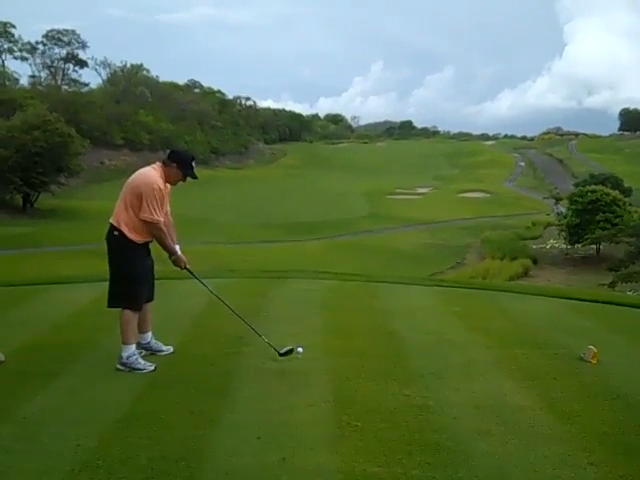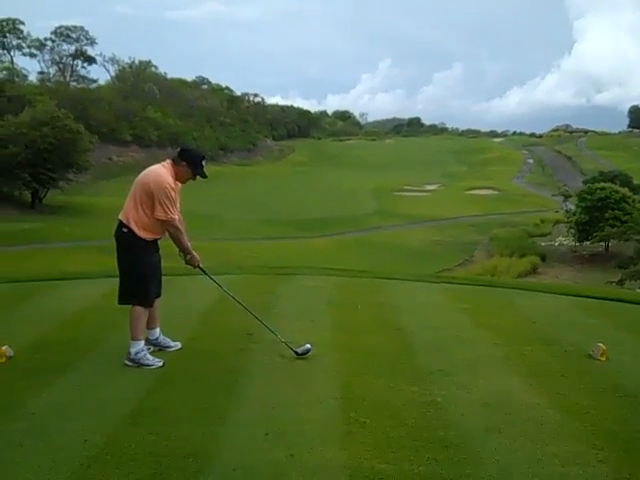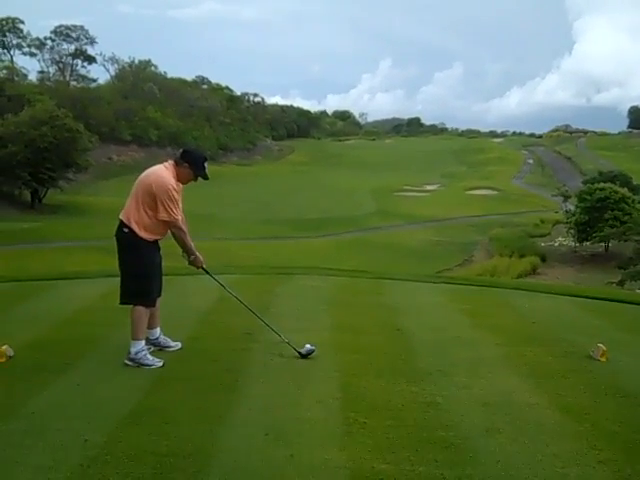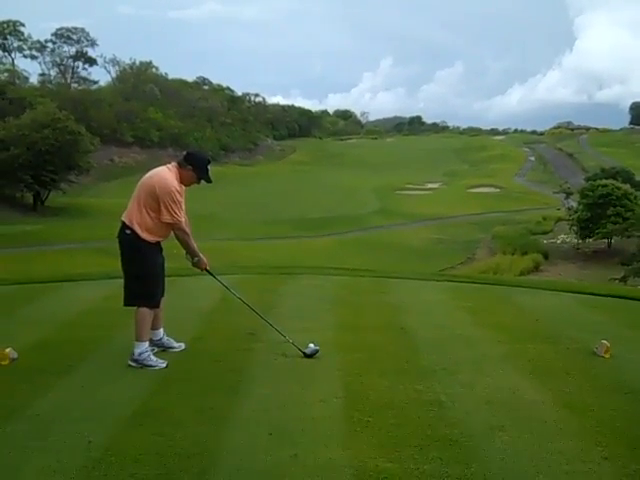
dt=0.5s
person 1, frame 1
left shoulder: (161, 180)
right shoulder: (152, 183)
left elbow: (165, 217)
right elbow: (155, 226)
left wrist: (176, 247)
right wrist: (173, 254)
left hip: (136, 241)
right hip: (125, 241)
left knee: (145, 294)
right knee: (132, 299)
left ankle: (145, 341)
right ankle: (127, 355)
person 1, frame 2
left shoulder: (170, 176)
right shoulder: (163, 181)
left elbow: (176, 216)
right elbow: (171, 225)
left wrist: (187, 246)
right wrist: (188, 253)
left hip: (145, 237)
right hip: (134, 238)
left knee: (152, 291)
right knee: (141, 295)
left ankle: (154, 337)
right ankle: (136, 351)
person 1, frame 3
left shoulder: (171, 175)
right shoulder: (165, 182)
left elbow: (179, 217)
right elbow: (175, 226)
left wrist: (190, 248)
right wrist: (192, 253)
left hip: (145, 236)
right hip: (135, 238)
left knee: (153, 291)
right knee: (143, 295)
left ankle: (154, 337)
right ankle: (136, 351)
person 1, frame 4
left shoulder: (173, 176)
right shoulder: (168, 184)
left elbow: (182, 218)
right elbow: (178, 227)
left wrist: (193, 250)
right wrist: (196, 255)
left hip: (147, 237)
right hip: (137, 239)
left knee: (156, 292)
right knee: (147, 297)
left ankle: (157, 337)
right ankle: (140, 352)
